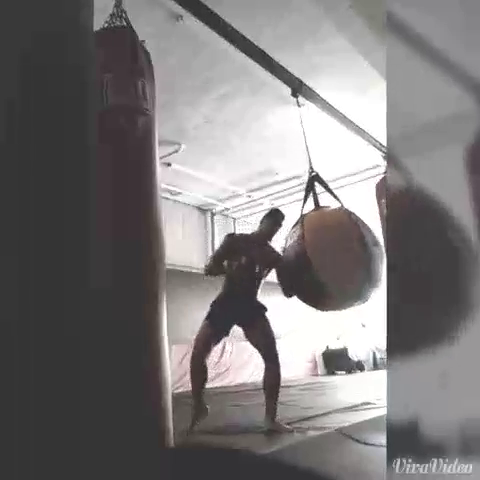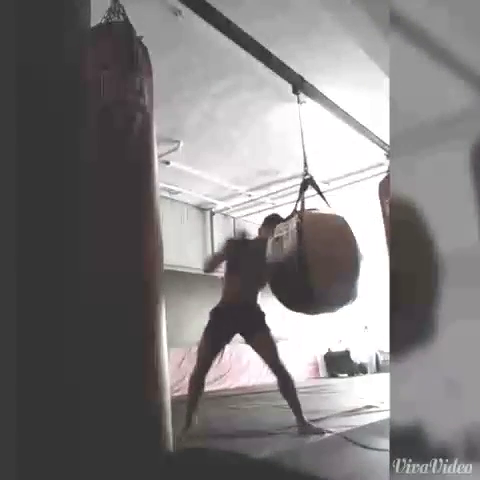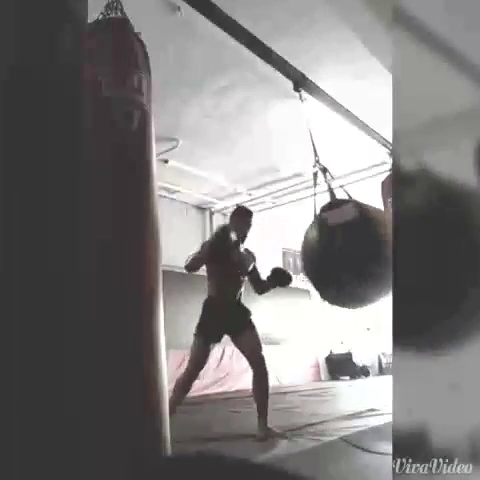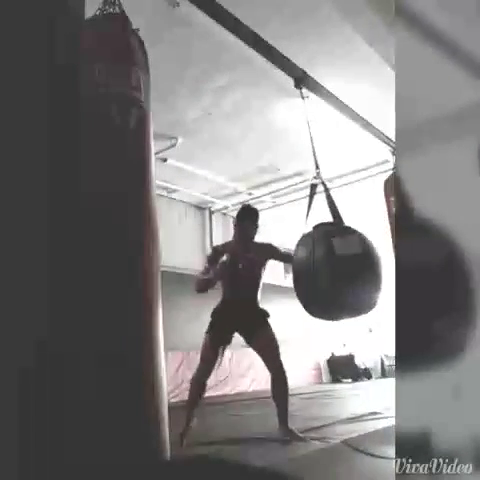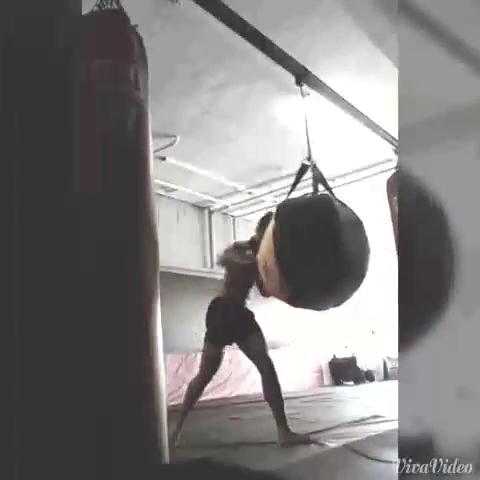
dt=1s
person 1, frame 1
left shoulder: (274, 256)
right shoulder: (234, 241)
left elbow: (288, 292)
right elbow: (209, 269)
right wrist: (231, 267)
left hip: (251, 305)
right hip: (226, 302)
left knee: (272, 358)
right knee: (197, 355)
left ankle: (271, 419)
right ankle: (199, 409)
person 1, frame 2
left shoulder: (269, 257)
right shoulder: (238, 247)
right elbow: (208, 267)
right wrist: (226, 250)
left hip: (250, 313)
right hip: (225, 313)
left knee: (277, 367)
right knee: (200, 369)
left ankle: (301, 420)
right ankle: (188, 421)
person 1, frame 3
left shoulder: (248, 256)
right shoulder: (213, 246)
left elbow: (259, 288)
right elbow: (190, 266)
left wrist: (273, 281)
right wrist: (212, 245)
left hip: (237, 310)
right hip: (213, 309)
left knee: (259, 363)
right knee: (193, 369)
left ankle: (263, 425)
person 1, frame 4
left shoulder: (264, 249)
right shoulder: (220, 252)
left elbow: (292, 259)
right elbow: (200, 287)
right wrist: (218, 272)
left hip: (252, 311)
right hip: (226, 311)
left knee: (276, 365)
right knee: (203, 370)
left ankle: (284, 426)
right ankle: (186, 426)
person 1, frame 5
left shoulder: (258, 257)
right shoulder: (241, 249)
right elbow: (224, 260)
right wrist: (253, 262)
left hip: (240, 312)
right hip: (223, 309)
left knee: (266, 365)
right knee: (206, 374)
left ankle: (283, 430)
right ankle: (178, 426)
